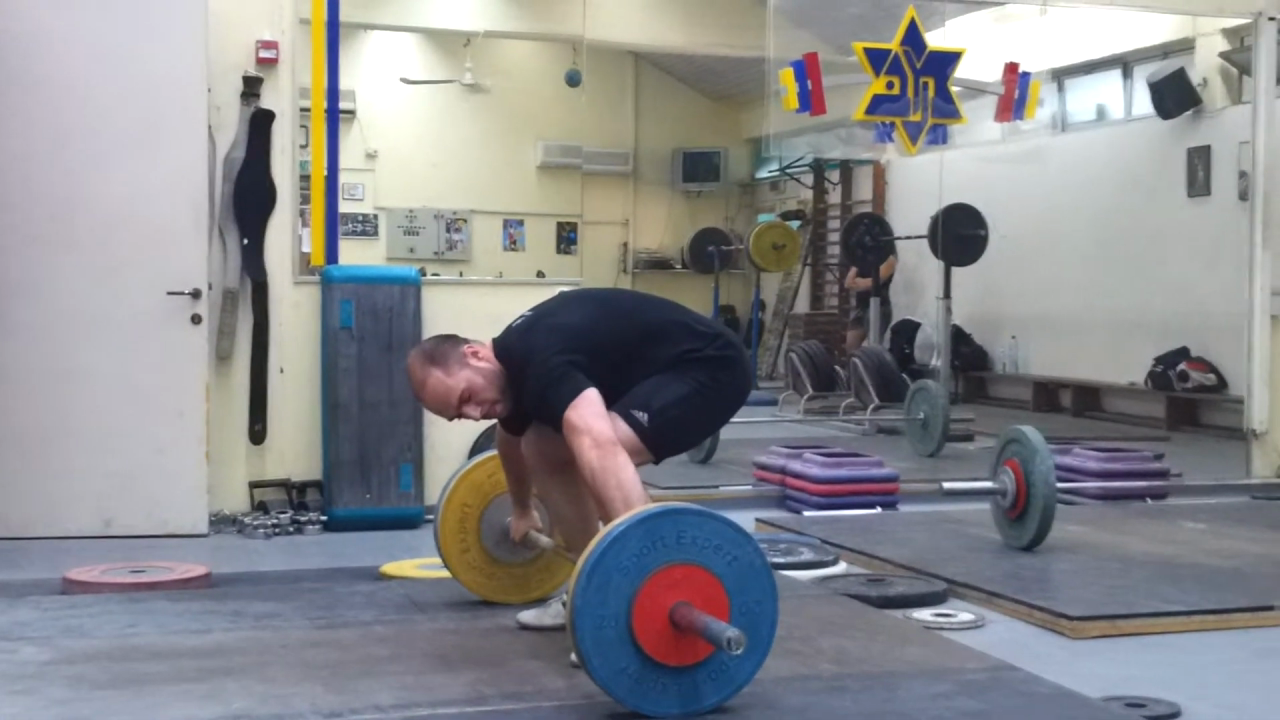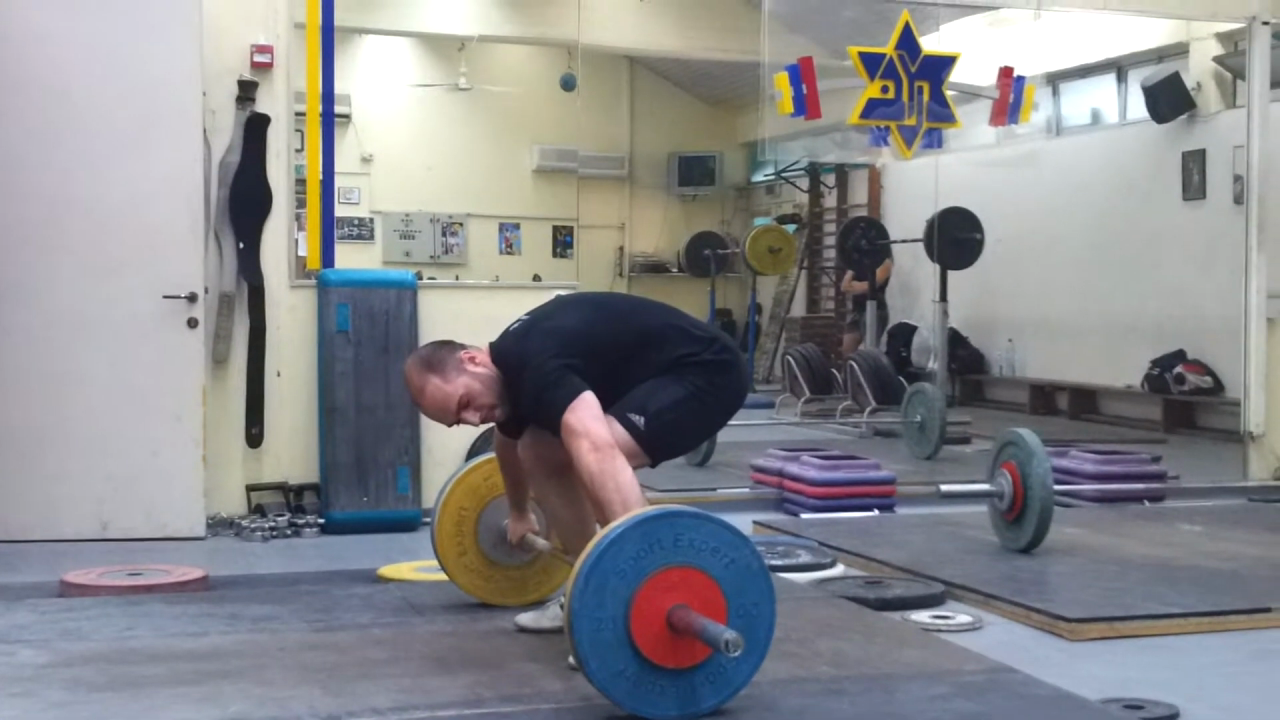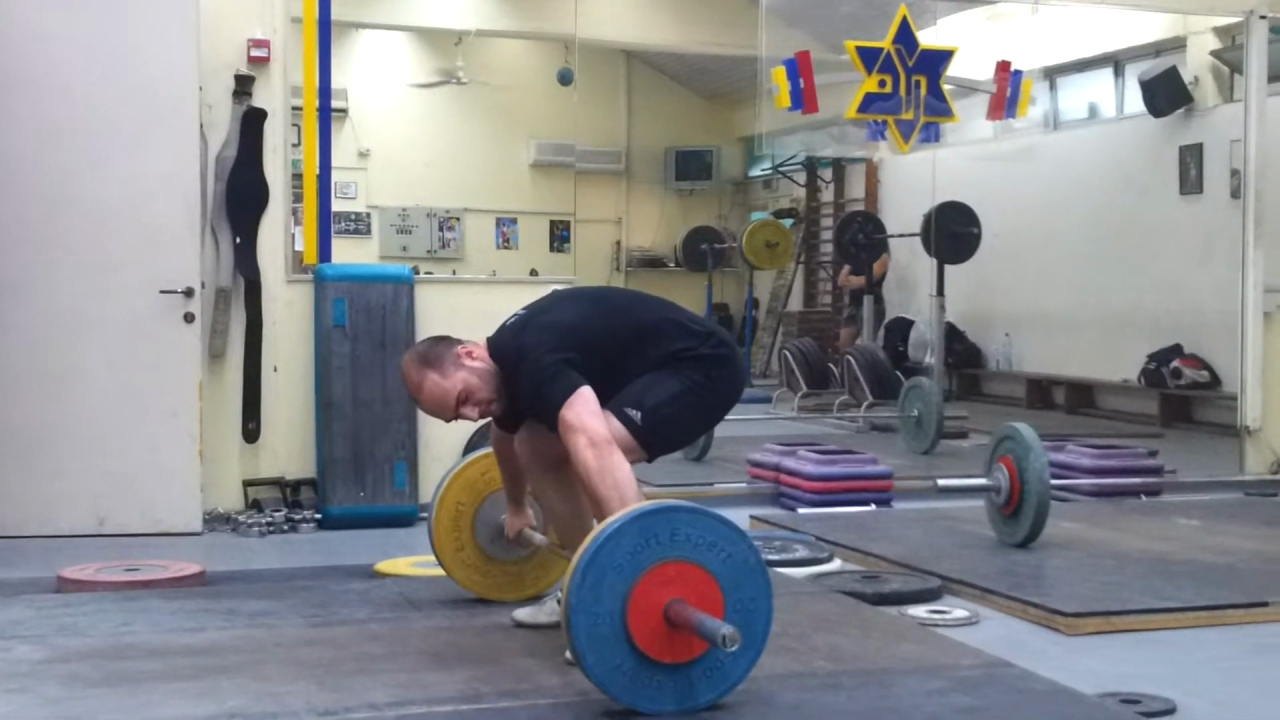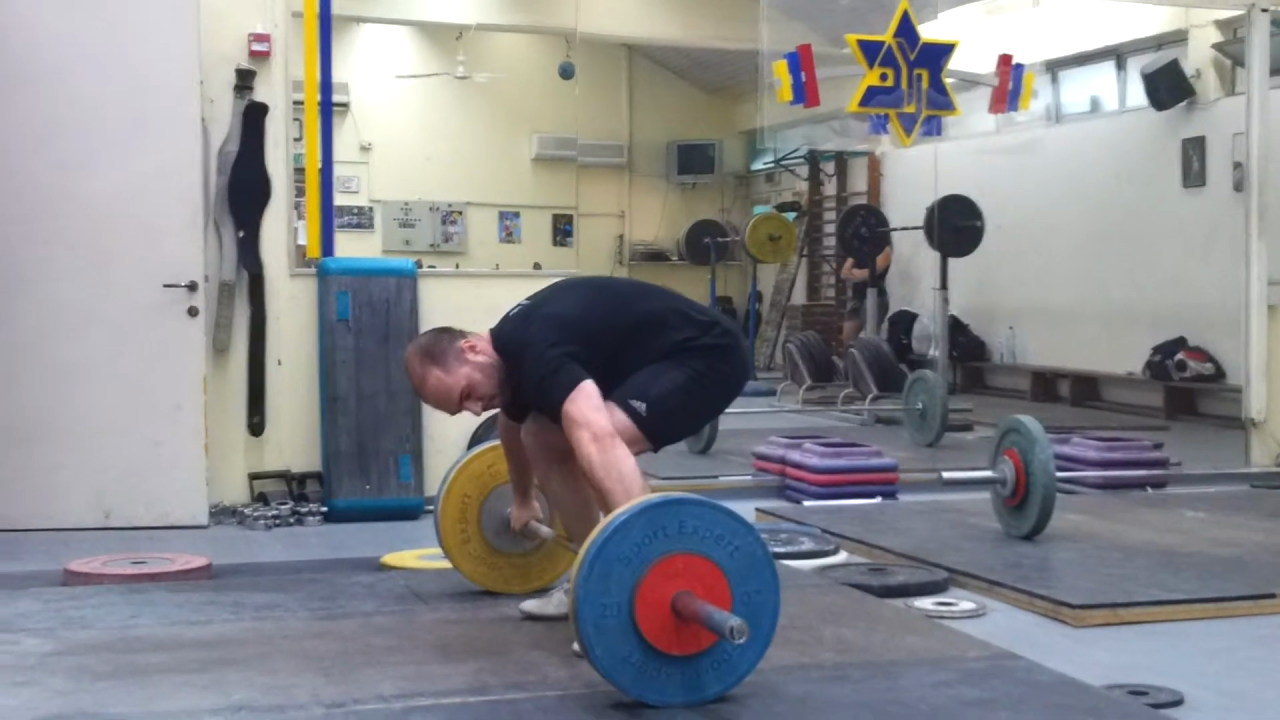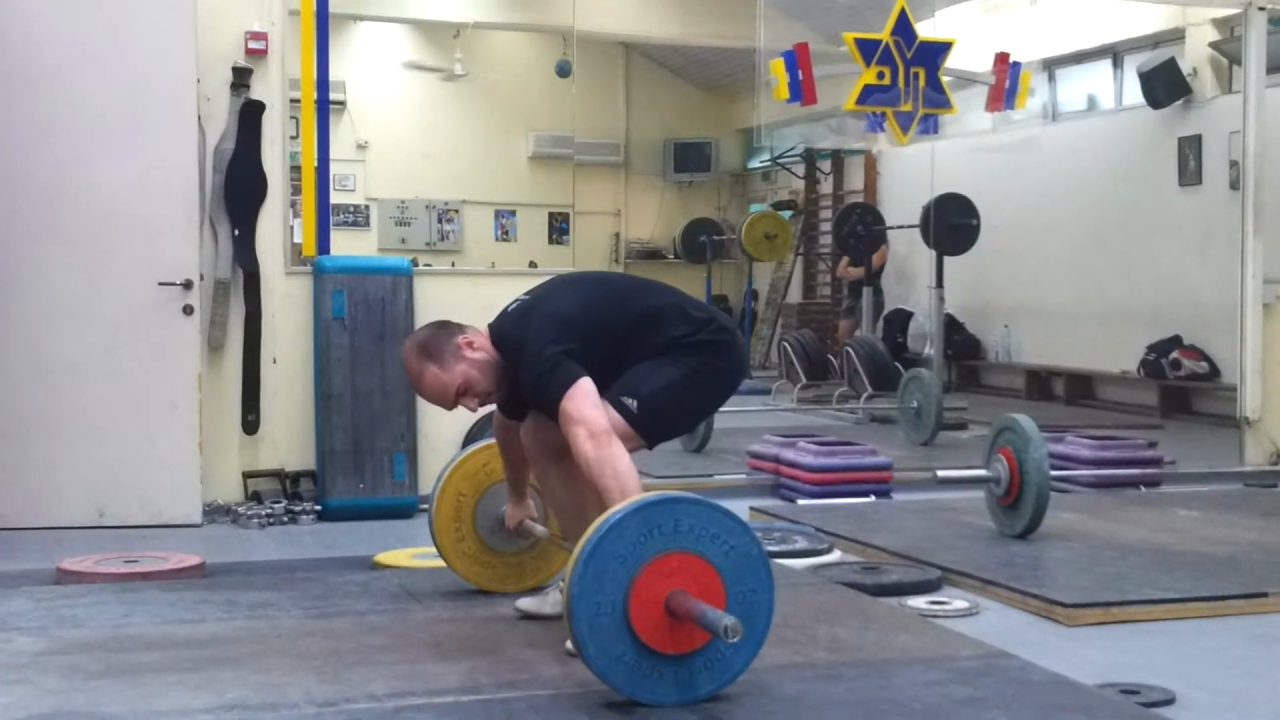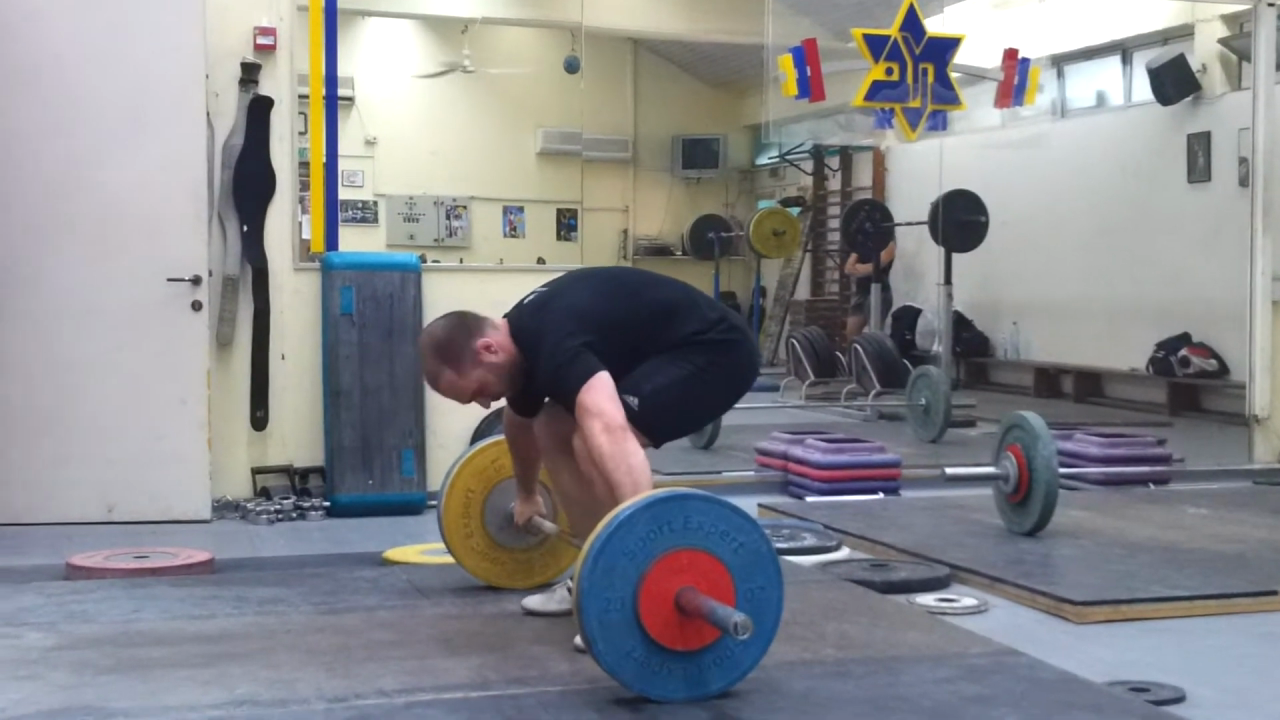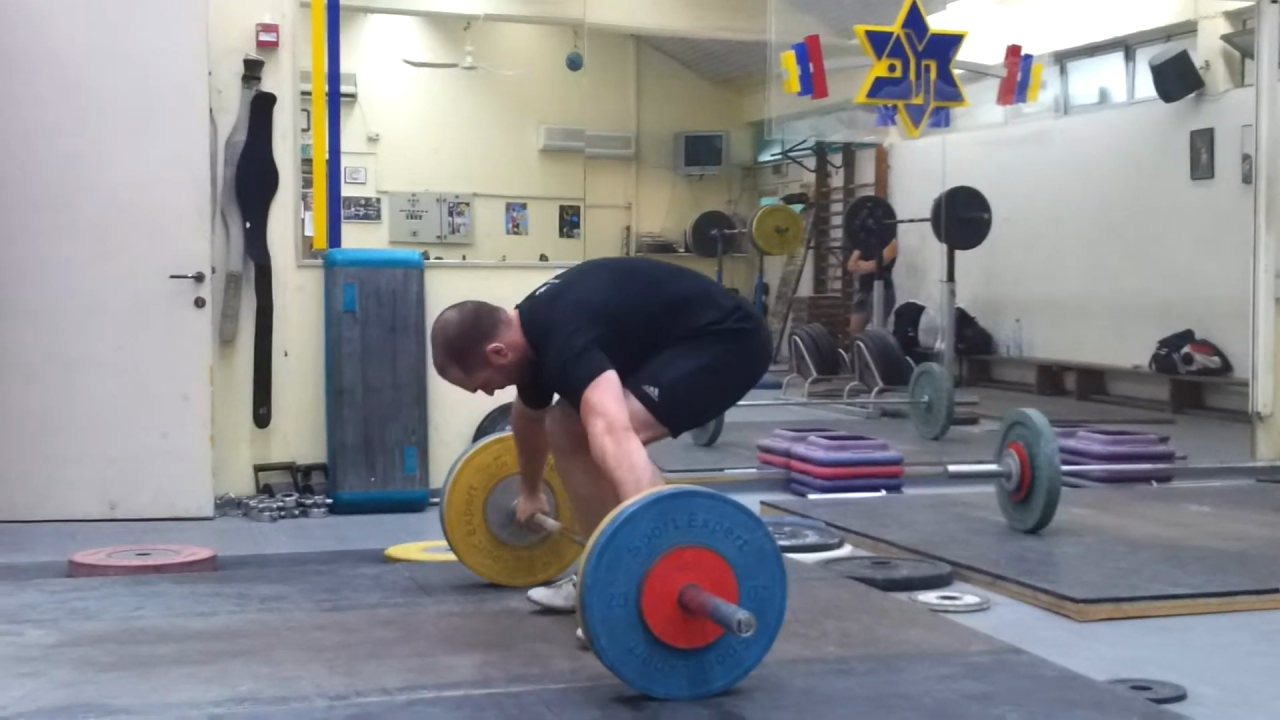
dt=0.2s
person 1, frame 1
left shoulder: (541, 361)
right shoulder: (514, 363)
left elbow: (599, 447)
right elbow: (512, 439)
right wrist: (522, 511)
left hip: (710, 366)
left knee: (596, 453)
right knee: (541, 447)
person 1, frame 2
left shoulder: (537, 367)
right shoulder: (510, 368)
left elbow: (597, 452)
right elbow: (509, 439)
right wrist: (519, 515)
left hip: (706, 372)
right hip: (650, 371)
left knee: (592, 458)
right knee: (537, 451)
person 1, frame 3
left shoulder: (534, 361)
right shoulder: (508, 360)
left elbow: (595, 448)
right elbow: (508, 437)
right wrist: (516, 509)
left hip: (703, 366)
left knee: (591, 454)
right knee: (534, 446)
person 1, frame 4
left shoulder: (538, 353)
right shoulder: (512, 351)
left elbow: (598, 440)
right elbow: (514, 429)
right wrist: (523, 501)
left hip: (708, 354)
left knee: (594, 441)
right knee: (541, 436)
person 1, frame 5
left shoulder: (536, 350)
right shoulder: (508, 346)
left elbow: (595, 439)
right elbow: (510, 426)
right wrist: (518, 500)
left hip: (705, 353)
right hip: (649, 353)
left knee: (587, 442)
right knee: (539, 436)
person 1, frame 6
left shoulder: (554, 344)
right shoulder: (521, 339)
left elbow: (609, 433)
right elbow: (521, 423)
right wrist: (527, 497)
left hip: (715, 351)
right hip: (662, 347)
left knee: (594, 442)
right knee: (551, 430)
person 1, frame 7
left shoulder: (565, 339)
right shoulder: (531, 332)
left elbow: (612, 433)
right elbow: (529, 415)
right wrist: (530, 495)
left hip: (726, 340)
right hip: (671, 336)
left knee: (604, 430)
right knee: (564, 427)
